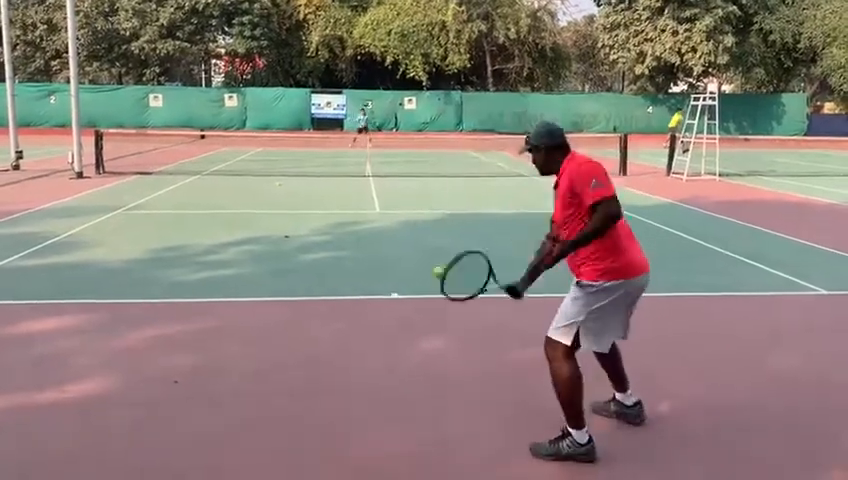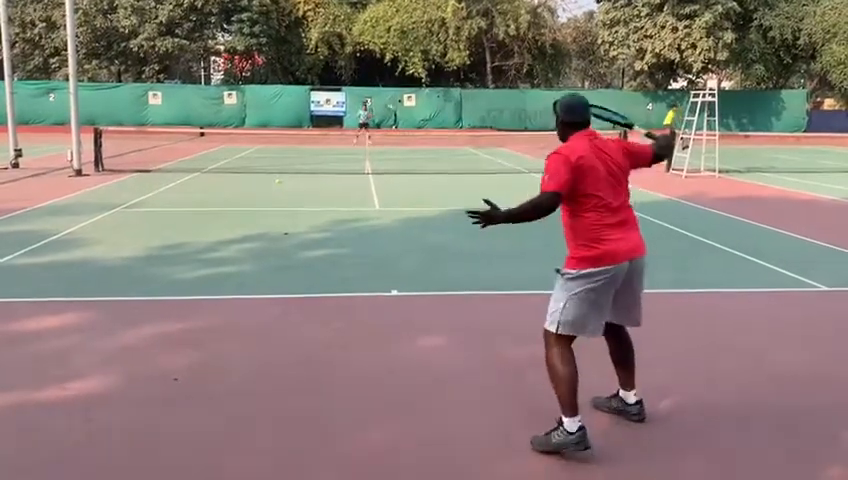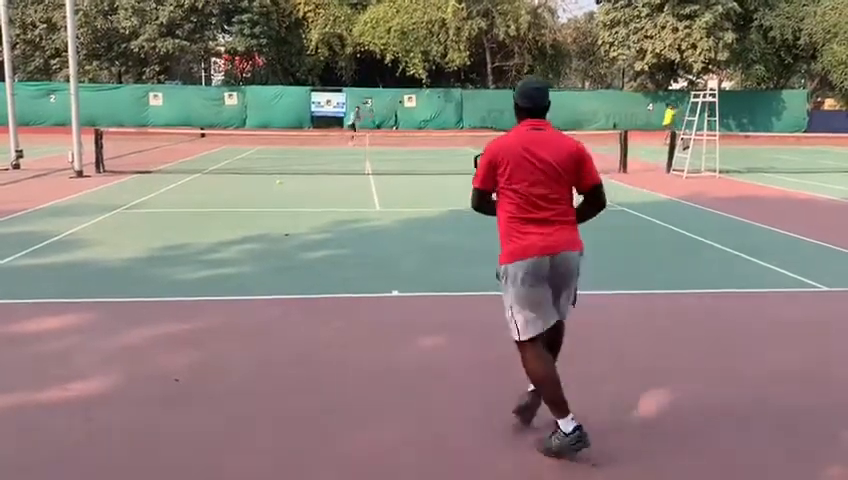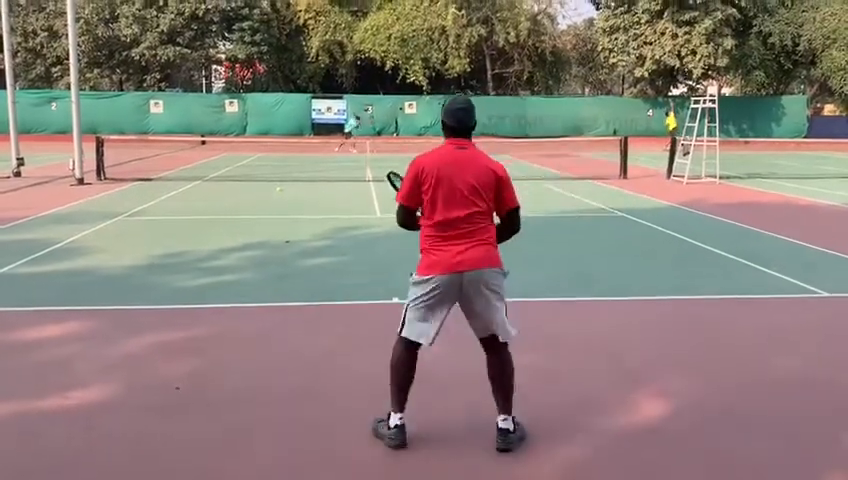
dt=0.5s
person 1, frame 1
left shoulder: (584, 169)
right shoulder: (562, 180)
left elbow: (610, 213)
right elbow: (554, 240)
left wrist: (569, 246)
right wrist: (527, 278)
left hip: (607, 275)
right hip: (626, 271)
left knee: (557, 348)
right knee: (596, 334)
left ankle: (578, 439)
right ankle: (627, 403)
person 1, frame 2
left shoulder: (564, 157)
right shoulder: (618, 147)
left elbow: (545, 204)
right elbow: (662, 152)
left wrist: (498, 217)
right wrist: (663, 139)
left hip: (593, 262)
right hip: (632, 254)
left knee: (557, 340)
right knee: (614, 325)
left ankle: (571, 428)
right ankle: (629, 398)
person 1, frame 3
left shoulder: (497, 148)
right shoulder: (572, 147)
left elbow: (479, 203)
right elbow: (597, 201)
left hip: (522, 255)
right hip: (566, 249)
left knee: (531, 342)
right knee: (553, 321)
left ankle: (568, 427)
right ankle: (538, 391)
person 1, frame 4
left shoulder: (421, 164)
right shoulder: (493, 168)
left elbow: (405, 218)
right elbow: (512, 225)
left hip: (434, 269)
right hip: (483, 268)
left knee: (406, 341)
right knee: (497, 345)
left ankle: (395, 423)
right ankle: (506, 425)
